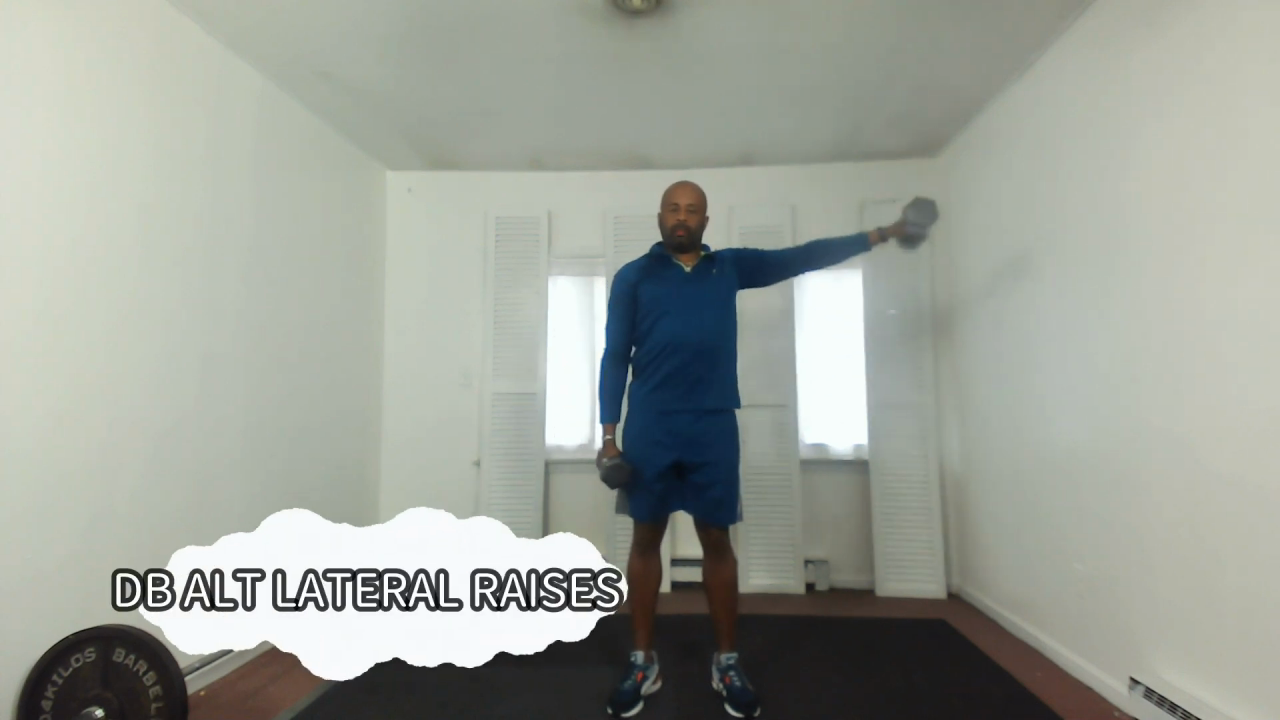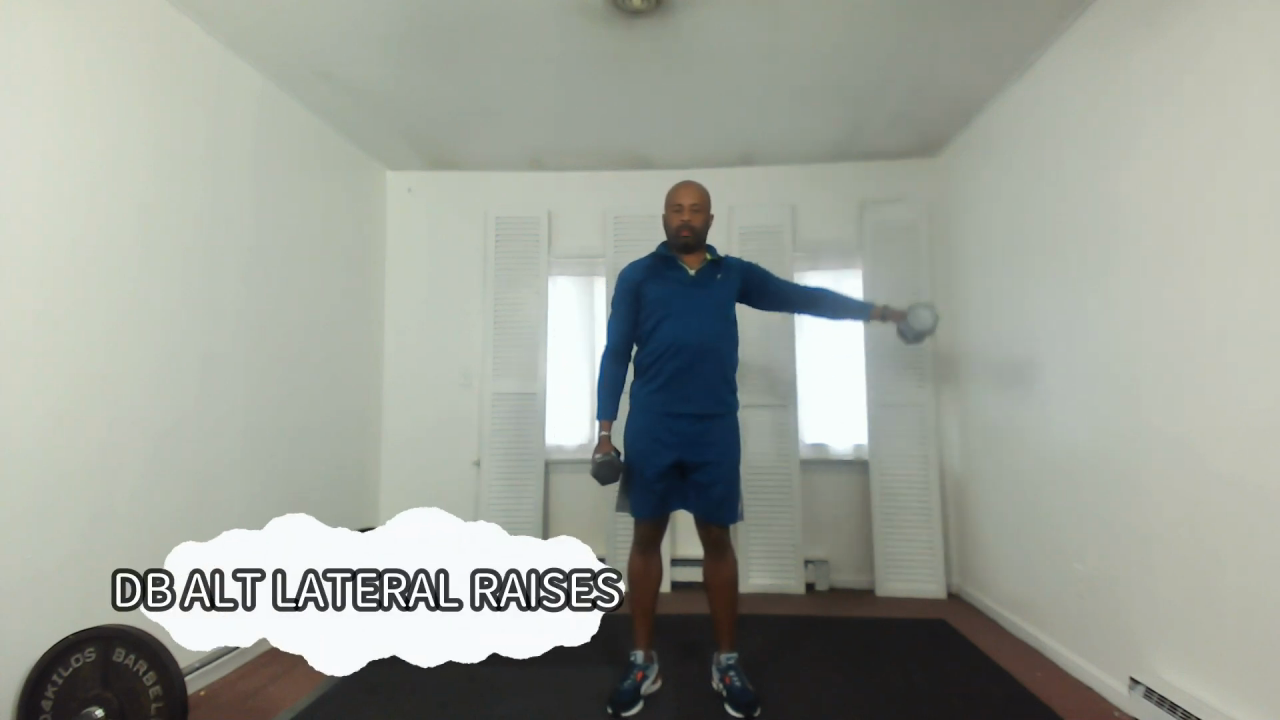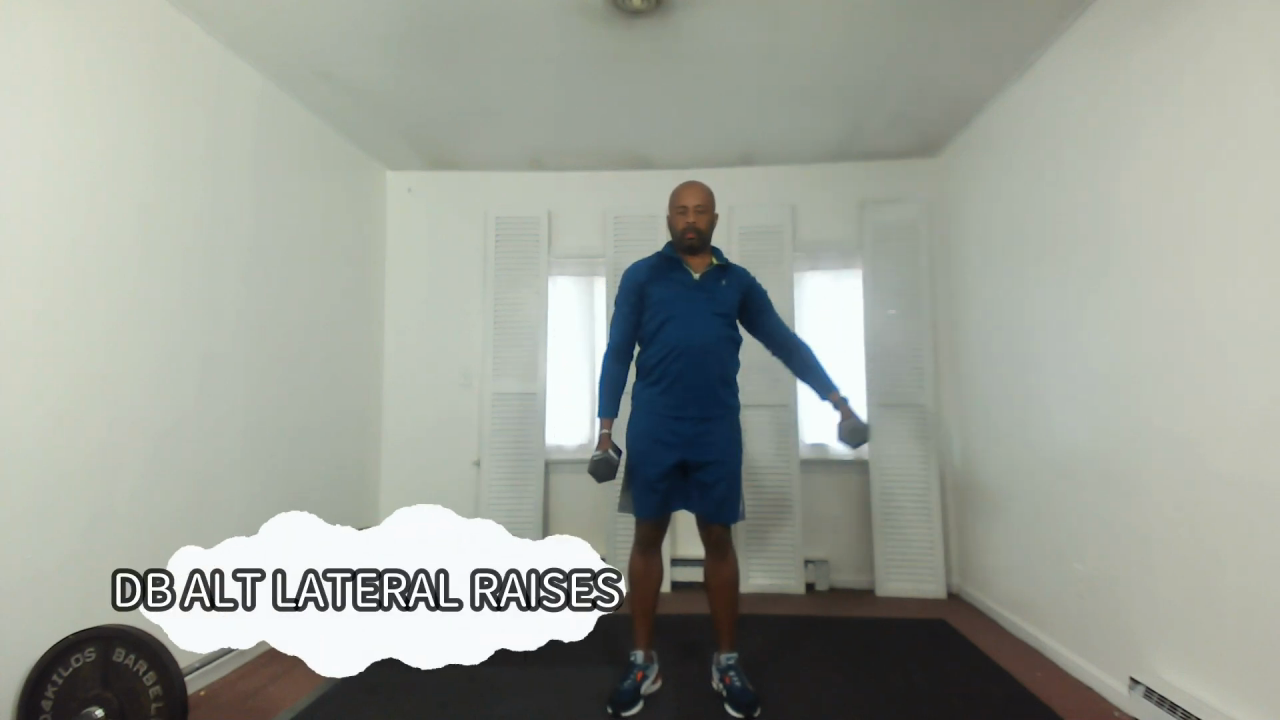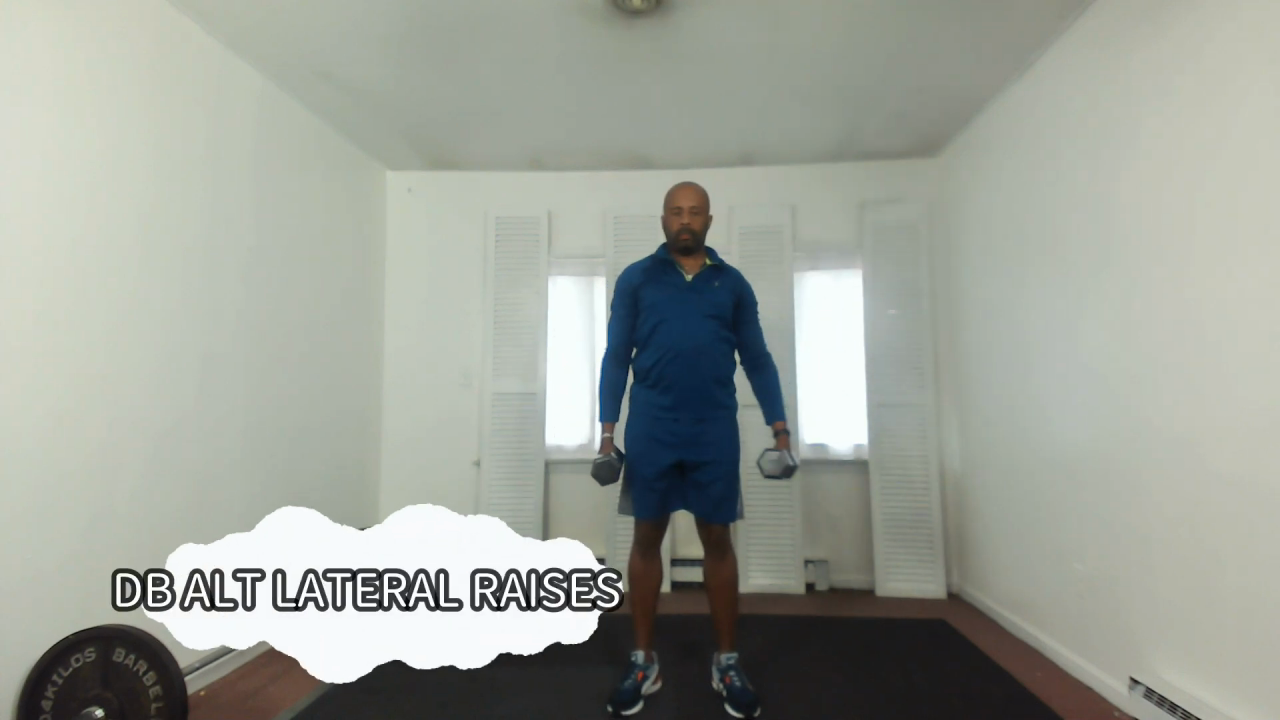
dt=0.3s
person 1, frame 1
left shoulder: (731, 266)
right shoulder: (634, 277)
left elbow: (803, 256)
right elbow: (616, 356)
left wrist: (879, 235)
right wrist: (608, 433)
left hip: (713, 426)
right hip: (649, 427)
left knee: (717, 541)
right knee: (646, 539)
left ankle: (727, 663)
right ankle: (643, 663)
person 1, frame 2
left shoulder: (734, 274)
right shoulder: (637, 276)
left elbow: (801, 296)
right elbow: (616, 353)
left wrist: (872, 310)
right wrist: (605, 427)
left hip: (715, 428)
right hip: (651, 428)
left knee: (718, 541)
right knee: (647, 538)
left ankle: (727, 663)
right ankle: (642, 662)
person 1, frame 3
left shoulder: (738, 281)
right shoulder: (641, 276)
left elbow: (783, 342)
right elbow: (618, 352)
left wrist: (833, 396)
right wrist: (606, 424)
left hip: (717, 431)
right hip: (654, 428)
left knee: (718, 540)
right knee: (648, 537)
left ankle: (726, 663)
right ankle: (641, 661)
person 1, frame 4
left shoulder: (732, 283)
right shoulder: (636, 279)
left elbow: (756, 358)
right elbow: (616, 356)
left wrist: (779, 424)
right wrist: (607, 428)
left hip: (715, 431)
right hip: (650, 429)
left knee: (718, 540)
right knee: (647, 538)
left ankle: (727, 663)
right ankle: (643, 662)
